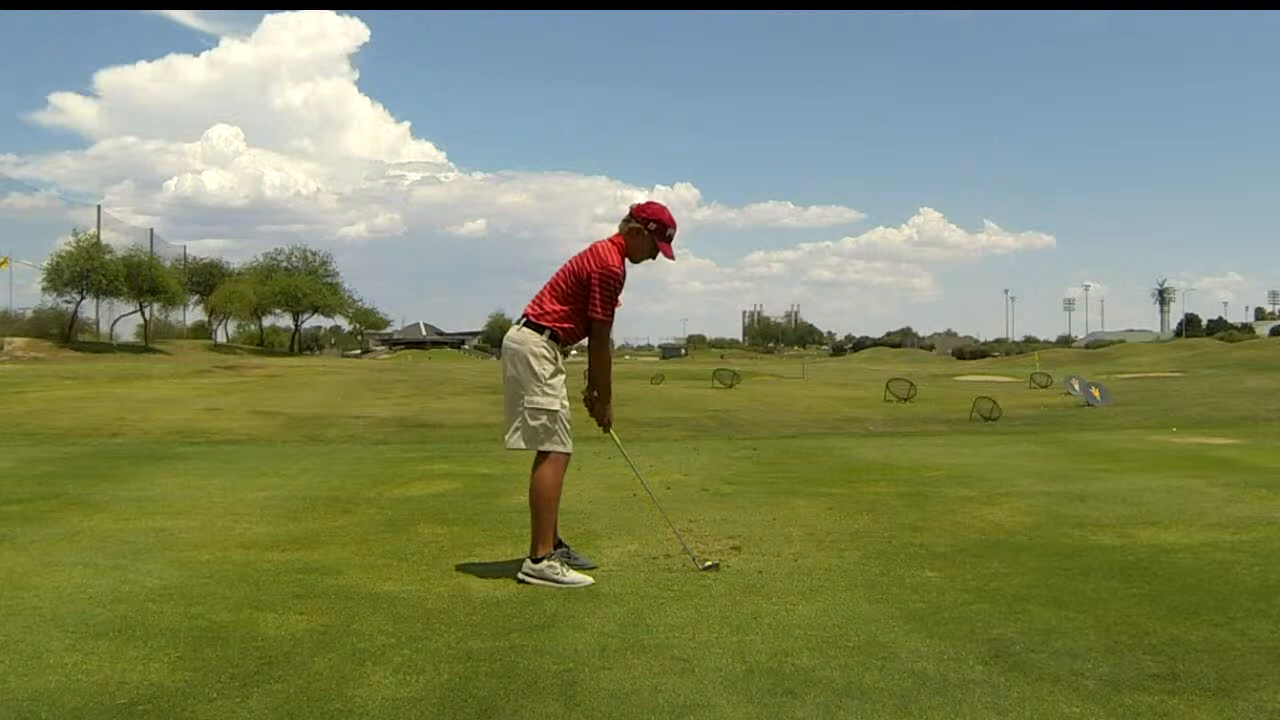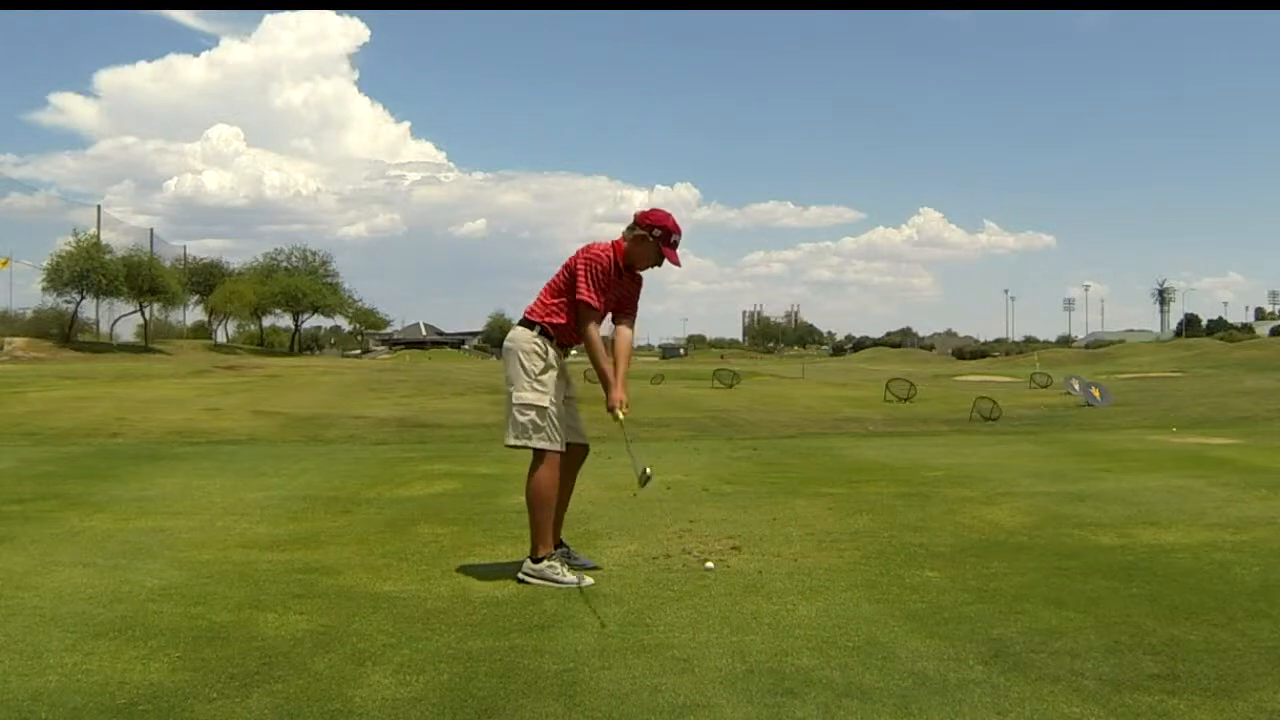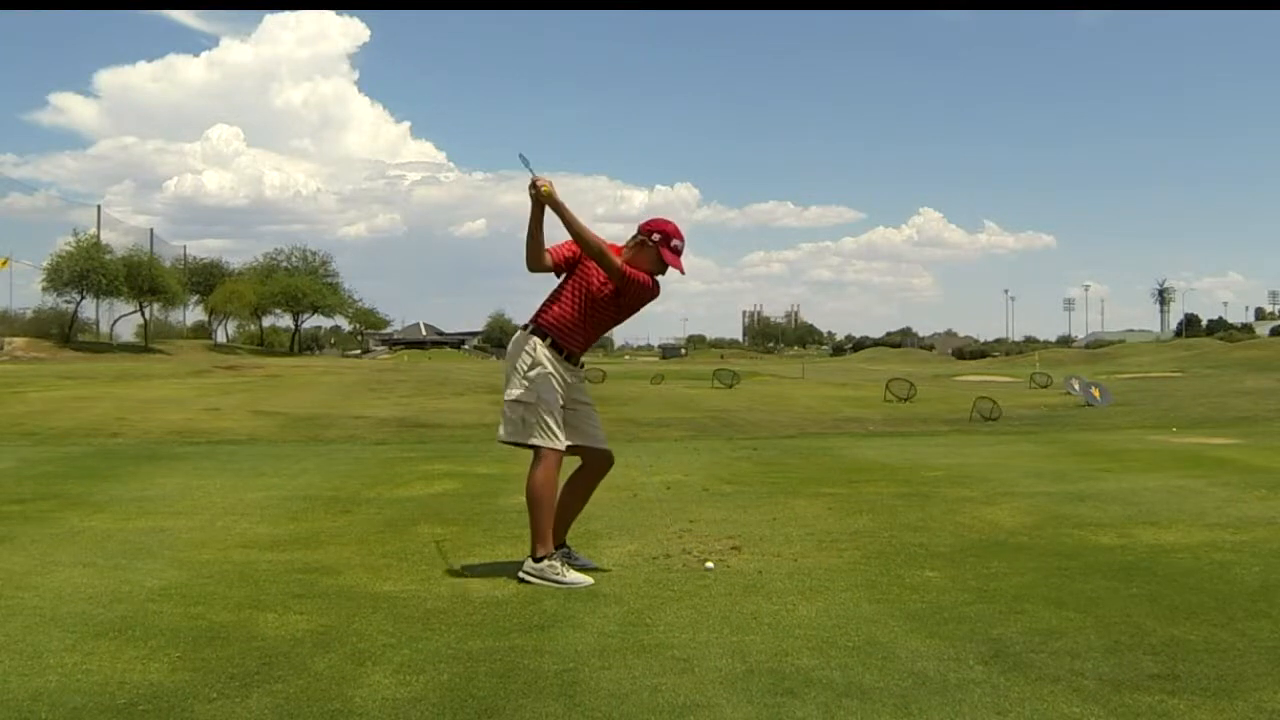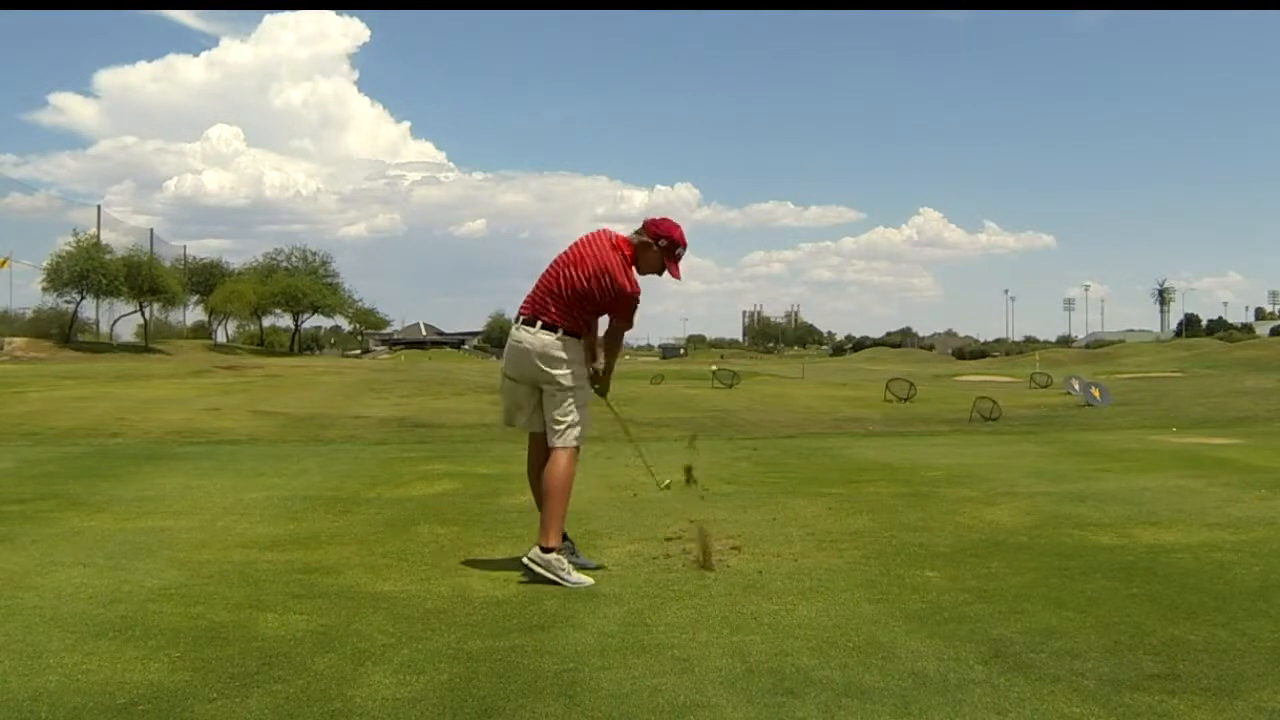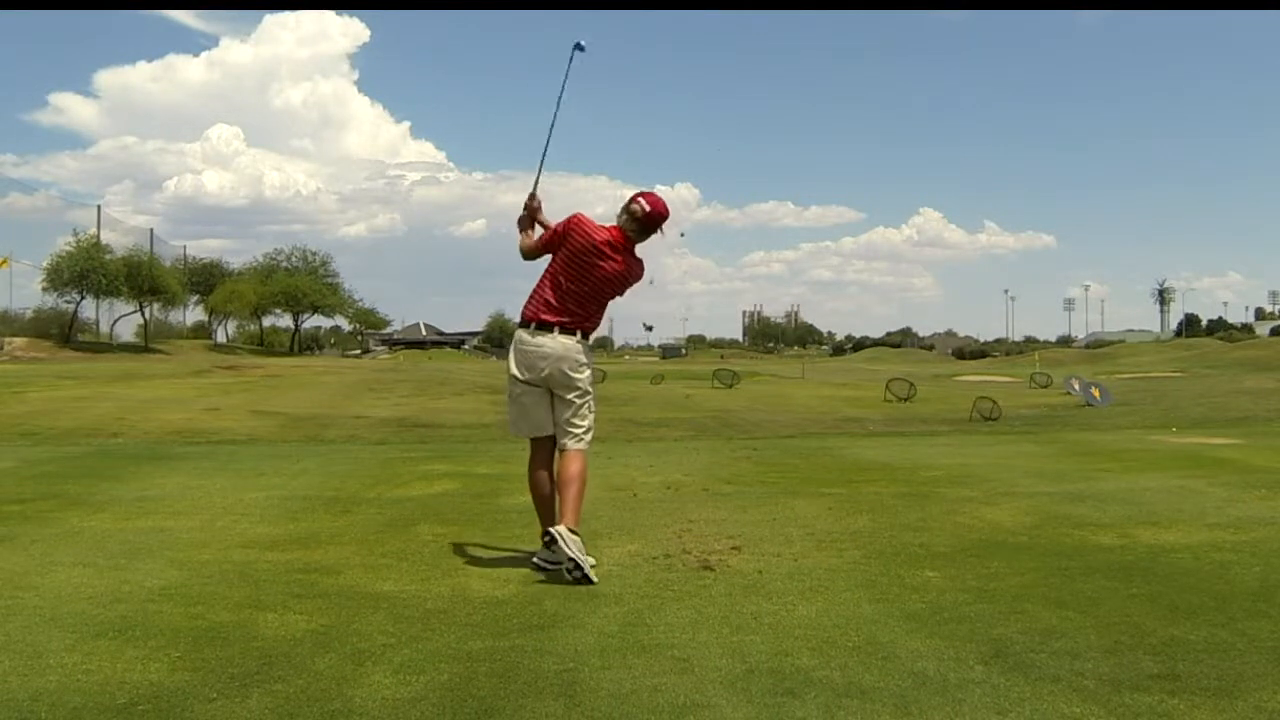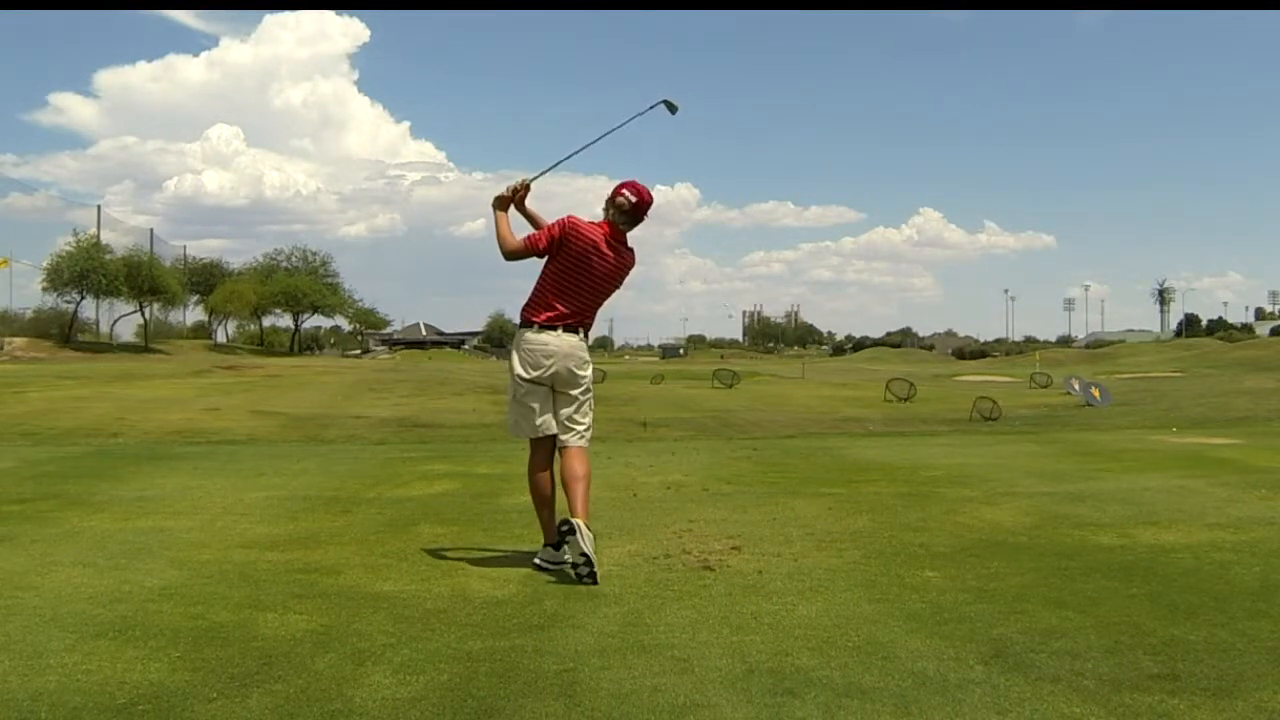
dt=0.4s
person 1, frame 1
left shoulder: (605, 255)
right shoulder: (610, 265)
left elbow: (595, 333)
right elbow: (600, 339)
left wrist: (592, 385)
right wrist: (605, 399)
left hip: (531, 344)
right hip: (536, 347)
left knee: (552, 448)
right knee: (554, 451)
left ankle: (551, 545)
right ankle: (539, 561)
person 1, frame 2
left shoulder: (632, 282)
right shoulder: (597, 256)
left elbow: (624, 331)
right elbow: (587, 328)
left wrist: (620, 386)
right wrist: (609, 387)
left hip: (554, 354)
right hip: (534, 346)
left knee: (575, 449)
right knee: (550, 452)
left ankle: (553, 545)
right ankle: (539, 560)
person 1, frame 3
left shoulder: (646, 288)
right shoulder: (587, 248)
left elbow: (604, 259)
right elbow: (536, 263)
left wrist: (557, 204)
right wrist: (538, 208)
left hip: (567, 367)
right hip: (535, 351)
left knee: (599, 459)
right knee: (549, 451)
left ankle: (555, 545)
right ankle: (540, 559)
person 1, frame 4
left shoulder: (601, 237)
right shoulder: (627, 288)
right elbow: (615, 336)
left wrist: (595, 359)
right wrist: (606, 373)
left hip: (520, 337)
right hip: (557, 348)
left knee: (540, 440)
right knee: (564, 445)
left ankle: (553, 536)
right ankle: (548, 549)
person 1, frame 5
left shoulder: (579, 225)
right shoulder: (633, 270)
left elbow: (528, 251)
left wrist: (528, 223)
right wrist: (542, 221)
left hip: (529, 341)
right hip: (571, 349)
left knee: (541, 445)
right knee: (574, 445)
left ankle: (550, 544)
right ankle: (565, 529)
person 1, frame 6
left shoulder: (574, 227)
right shoulder: (626, 259)
left elbow: (510, 250)
left wrist: (502, 210)
right wrist: (524, 210)
left hip: (533, 342)
right hip: (574, 347)
left knee: (541, 446)
right knee: (575, 443)
left ankle: (552, 545)
right ankle: (579, 523)
